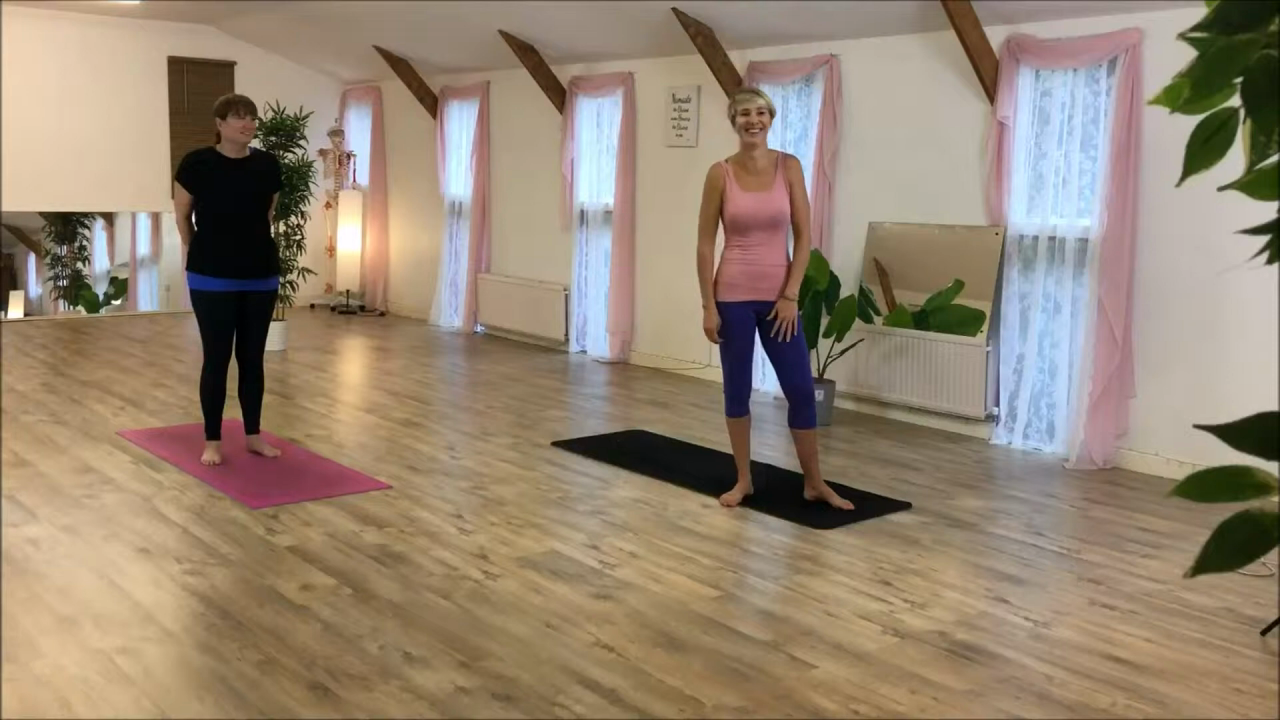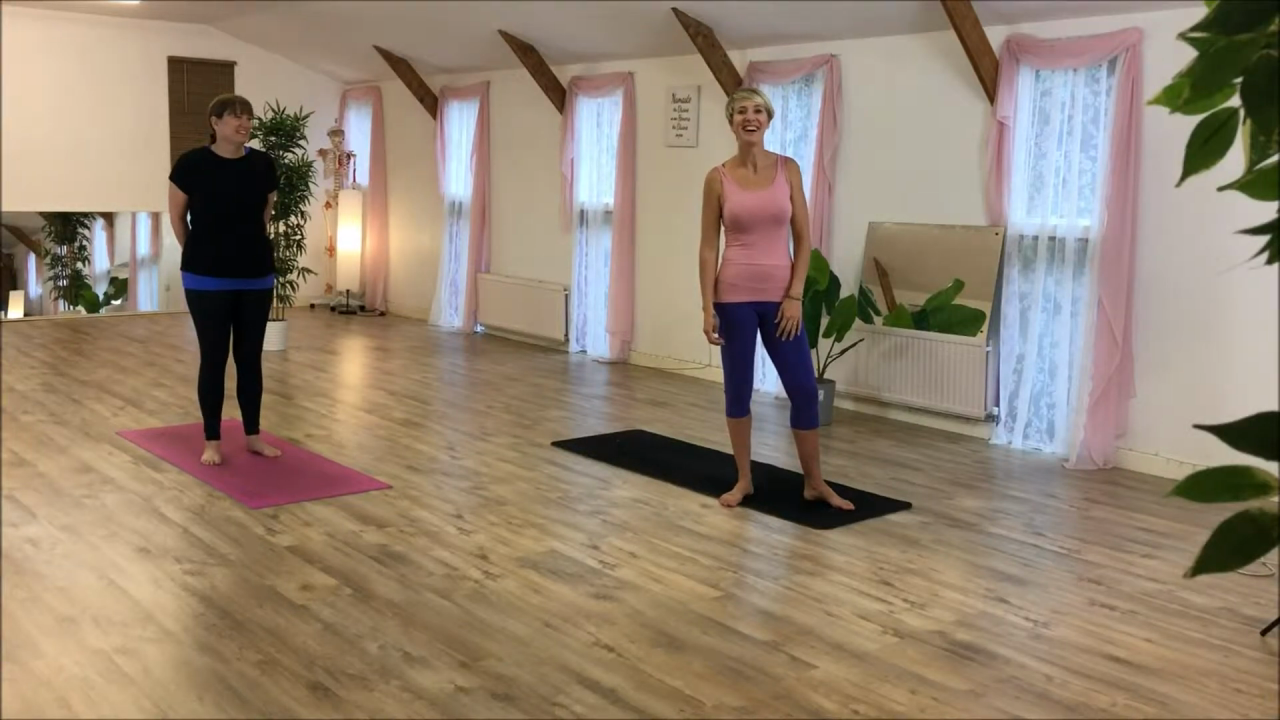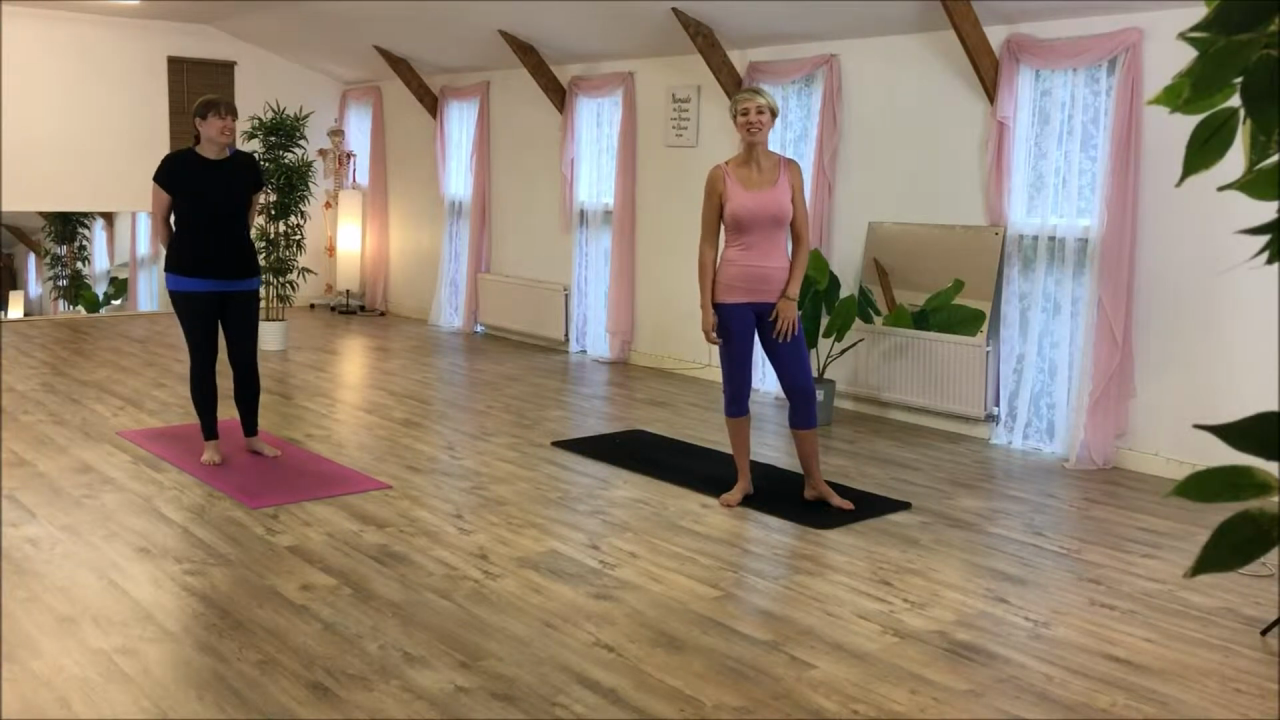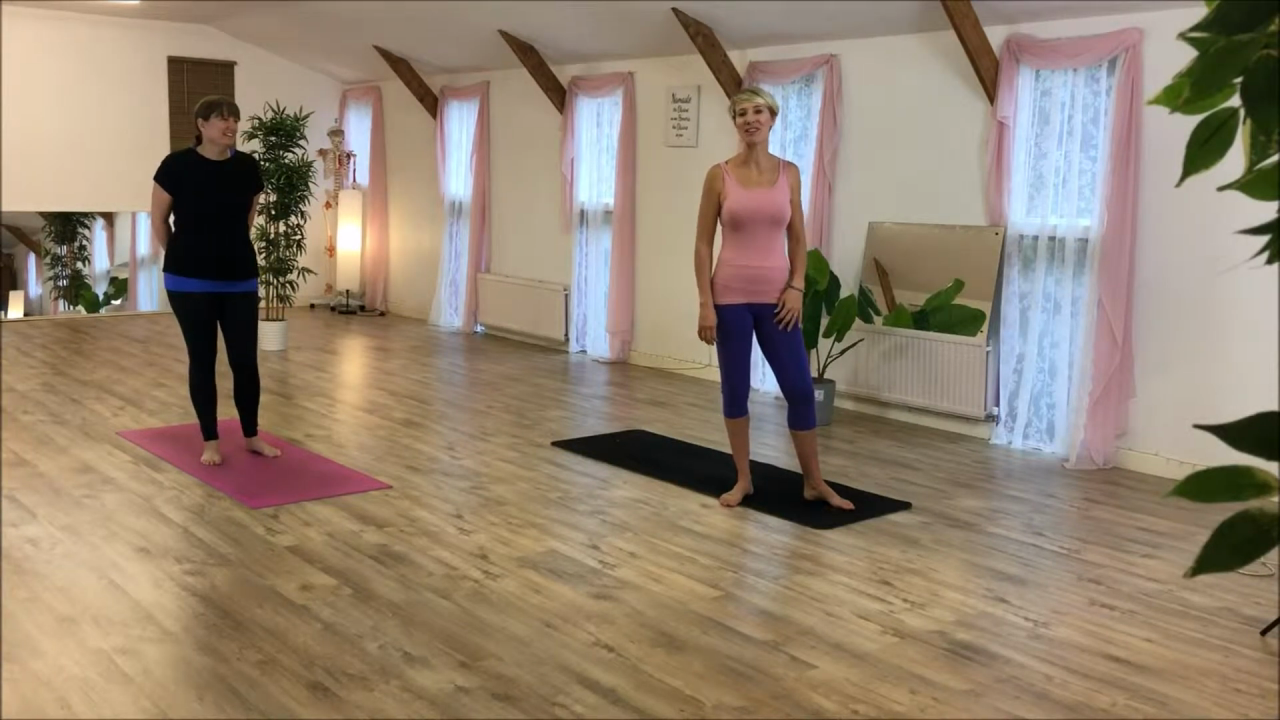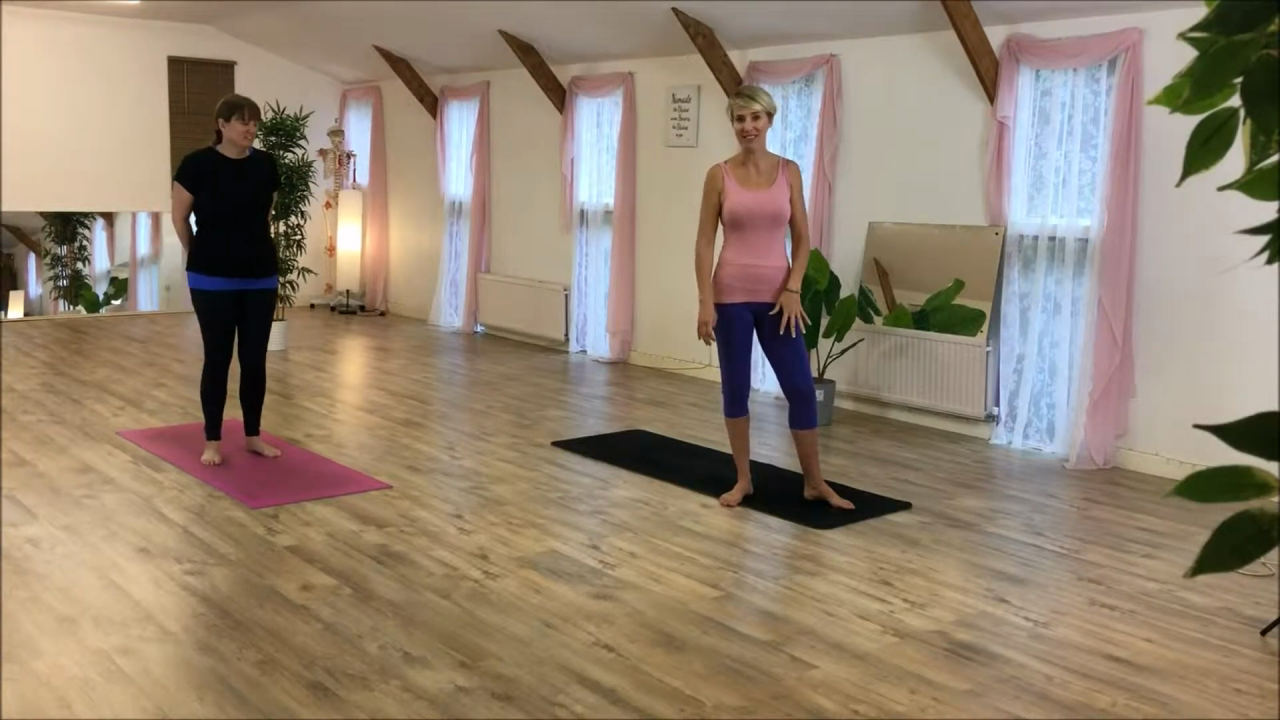
dt=0.7s
person 1, frame 1
left shoulder: (789, 167)
right shoulder: (720, 174)
left elbow: (803, 237)
right elbow: (705, 244)
left wrist: (790, 295)
right wrist: (709, 305)
left hip: (777, 295)
right hip: (733, 294)
left knee: (801, 389)
right knee: (737, 389)
left ankle: (815, 483)
right ankle: (743, 480)
person 1, frame 2
left shoulder: (787, 169)
right shoulder: (718, 178)
left elbow: (802, 239)
right elbow: (708, 247)
left wrist: (795, 296)
right wrist: (708, 307)
left hip: (779, 295)
right hip: (735, 296)
left knee: (804, 390)
right knee: (738, 390)
left ankle: (815, 482)
right ankle: (743, 479)
person 1, frame 3
left shoulder: (790, 170)
right shoulder: (720, 176)
left elbow: (802, 241)
right elbow: (708, 245)
left wrist: (791, 295)
right wrist: (706, 306)
left hip: (777, 295)
right hip: (733, 295)
left knee: (801, 389)
right knee: (737, 389)
left ankle: (815, 483)
right ankle: (742, 479)
person 1, frame 4
left shoulder: (789, 173)
right shoulder: (719, 174)
left elbow: (797, 238)
right elbow: (703, 244)
left wrist: (797, 285)
right wrist: (705, 303)
left hip: (775, 296)
right hip: (731, 295)
left knee: (800, 389)
right knee: (735, 390)
left ankle: (814, 482)
right ankle: (743, 479)
person 1, frame 5
left shoulder: (788, 171)
right shoulder: (719, 175)
left elbow: (802, 240)
right elbow: (704, 244)
left wrist: (792, 289)
right wrist: (705, 301)
left hip: (776, 295)
right hip: (731, 295)
left knee: (801, 389)
right knee: (736, 389)
left ankle: (814, 482)
right ankle: (743, 479)
person 2, frame 1
left shoulder: (268, 165)
right shoulder: (196, 164)
right elbow: (182, 217)
right wrist: (203, 255)
left hip: (261, 277)
right hip: (212, 280)
left knee: (252, 358)
right knee: (217, 358)
left ankle: (253, 435)
right ankle: (212, 441)
person 2, frame 2
left shoulder: (263, 165)
right shoulder: (192, 164)
right elbow: (177, 217)
right wrist: (199, 254)
left hip: (256, 277)
right hip: (207, 280)
left knee: (250, 357)
right knee: (213, 358)
left ankle: (253, 435)
right ankle: (212, 441)
person 2, frame 3
left shoulder: (247, 166)
right shoulder: (176, 165)
right elbow: (160, 220)
right wrist: (182, 257)
left hip: (242, 278)
right hip: (191, 282)
left knee: (245, 359)
right knee: (203, 359)
left ankle: (252, 436)
right ankle: (210, 441)
person 2, frame 4
left shoulder: (247, 167)
right shoulder: (177, 165)
right elbow: (158, 220)
right wrist: (181, 258)
left hip: (240, 280)
right hip: (190, 283)
left knee: (245, 360)
right knee: (202, 360)
left ankle: (251, 436)
right ankle: (210, 441)
person 2, frame 5
left shoulder: (265, 165)
right shoulder: (197, 164)
right elbow: (179, 218)
right wrist: (201, 256)
left hip: (261, 278)
right hip: (212, 281)
left knee: (255, 358)
right knee: (217, 358)
left ankle: (253, 436)
right ankle: (212, 441)
